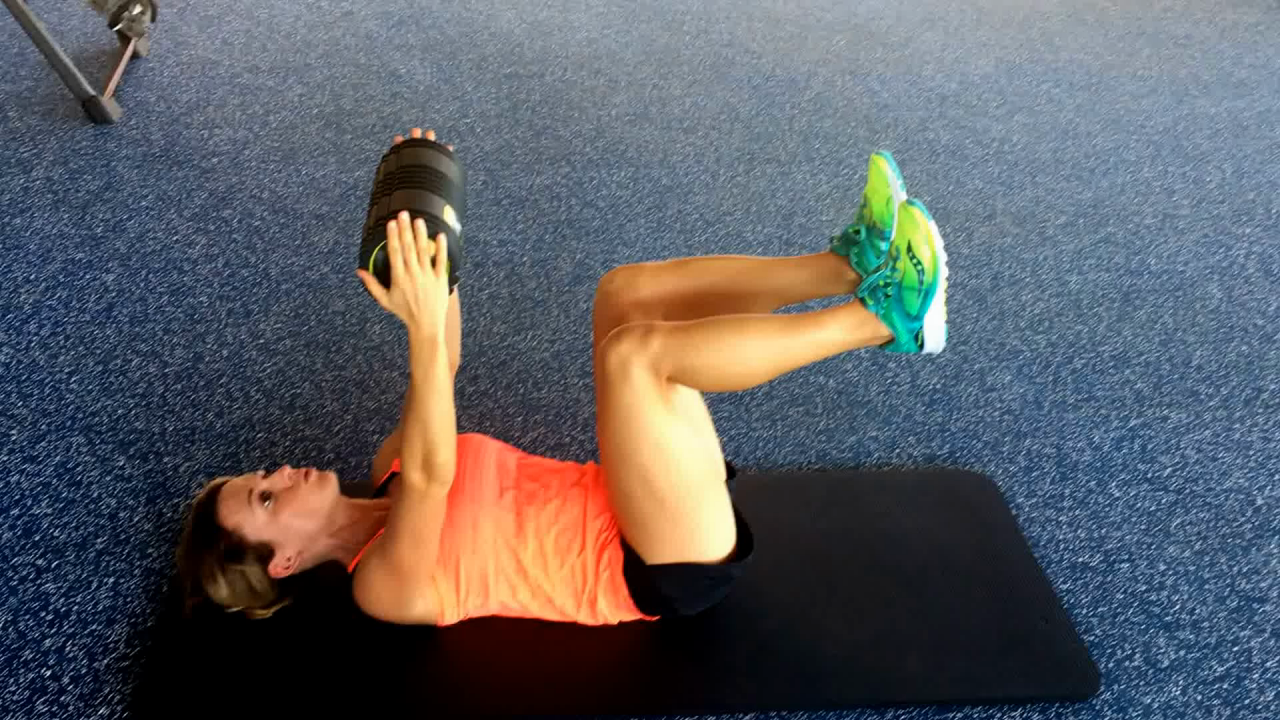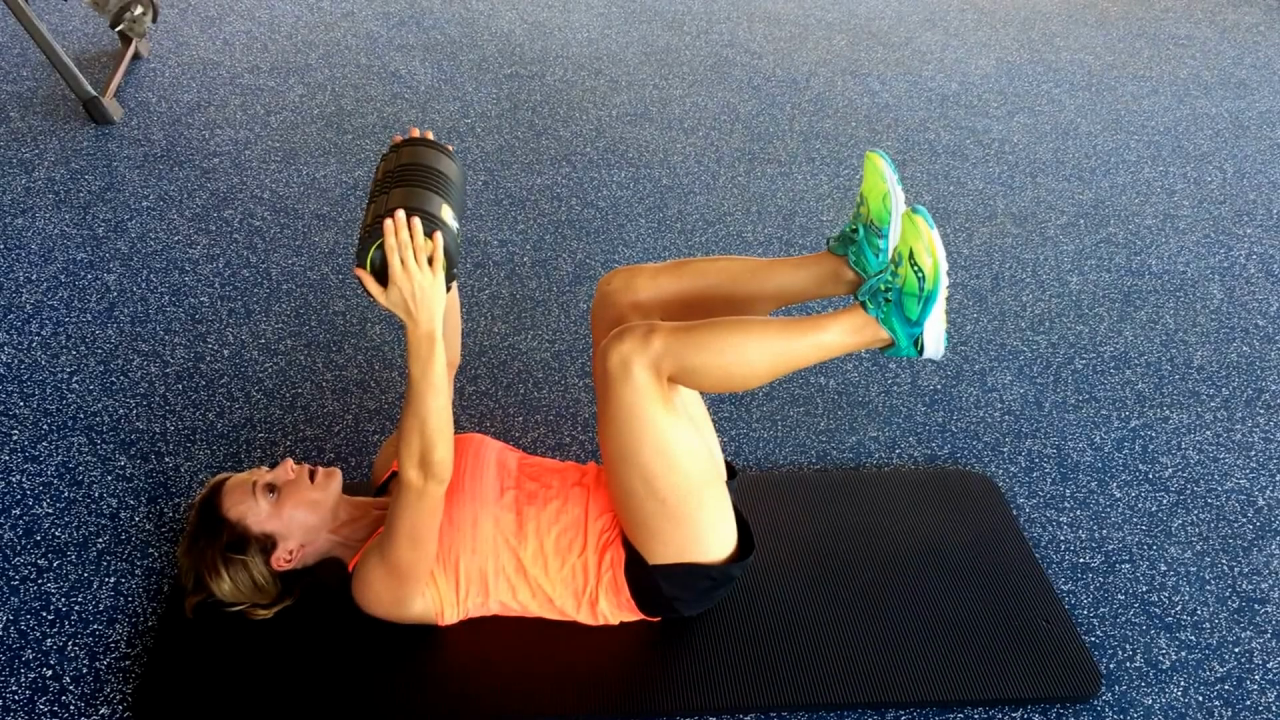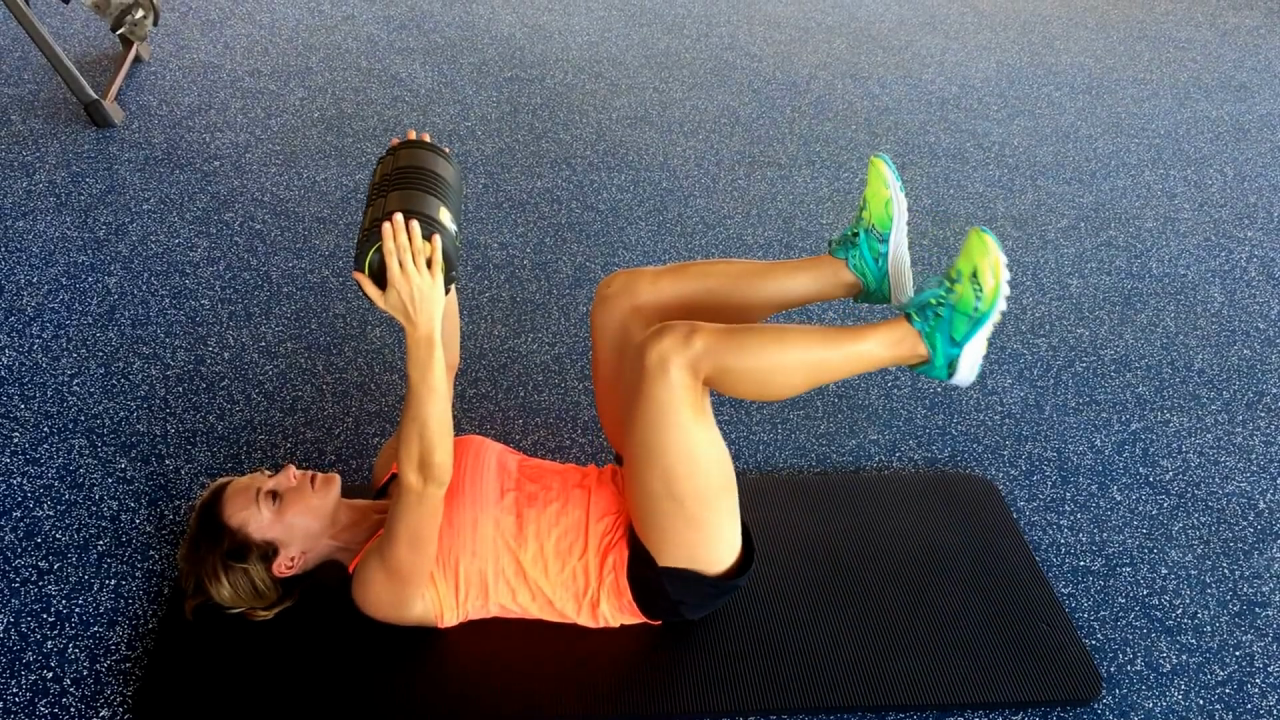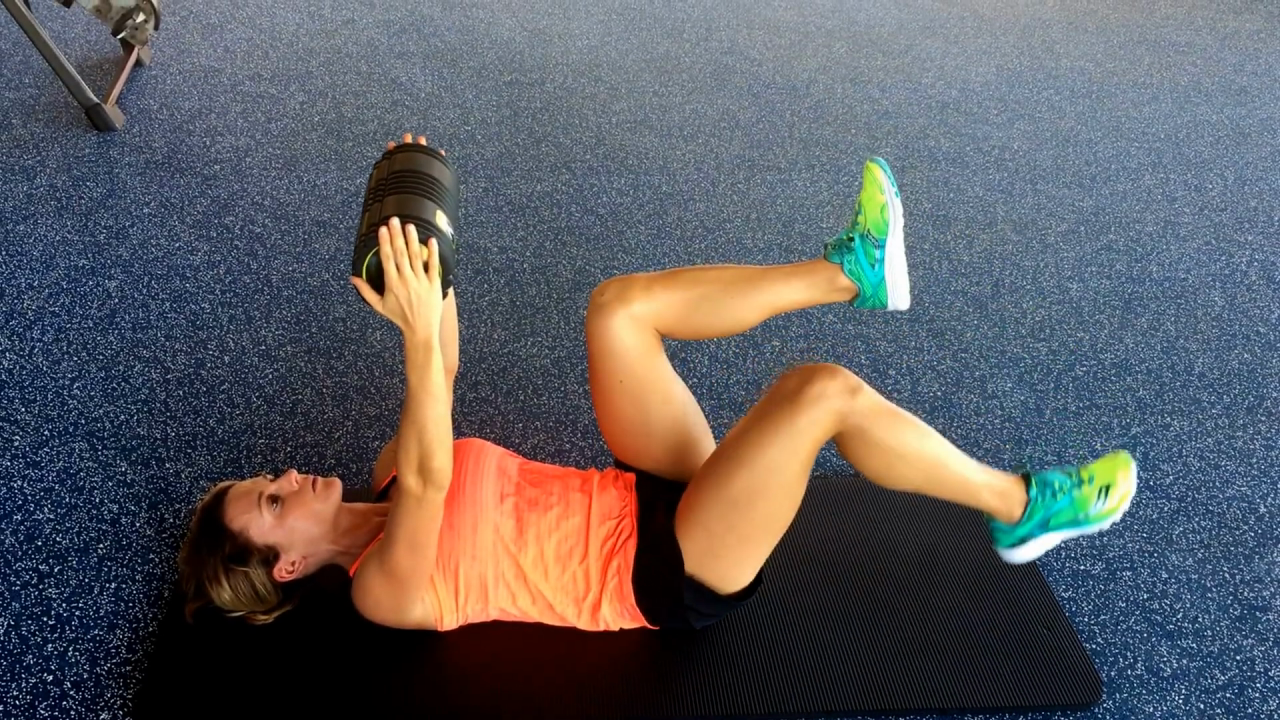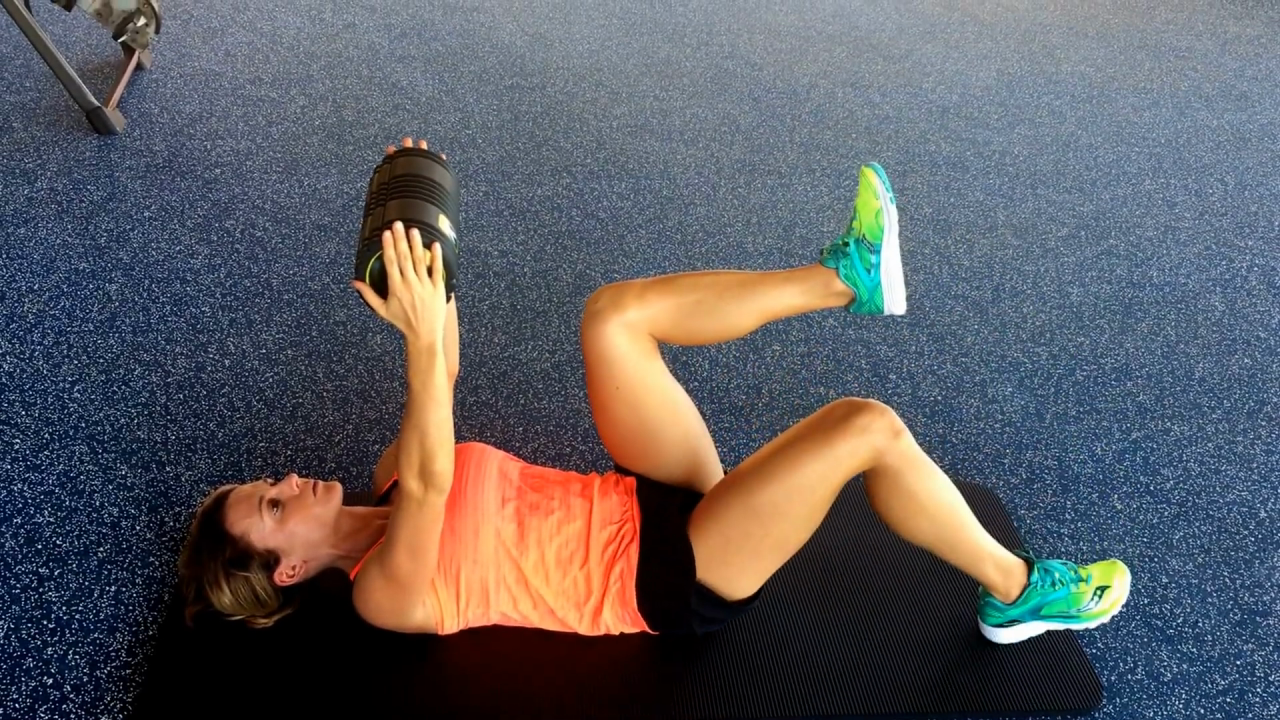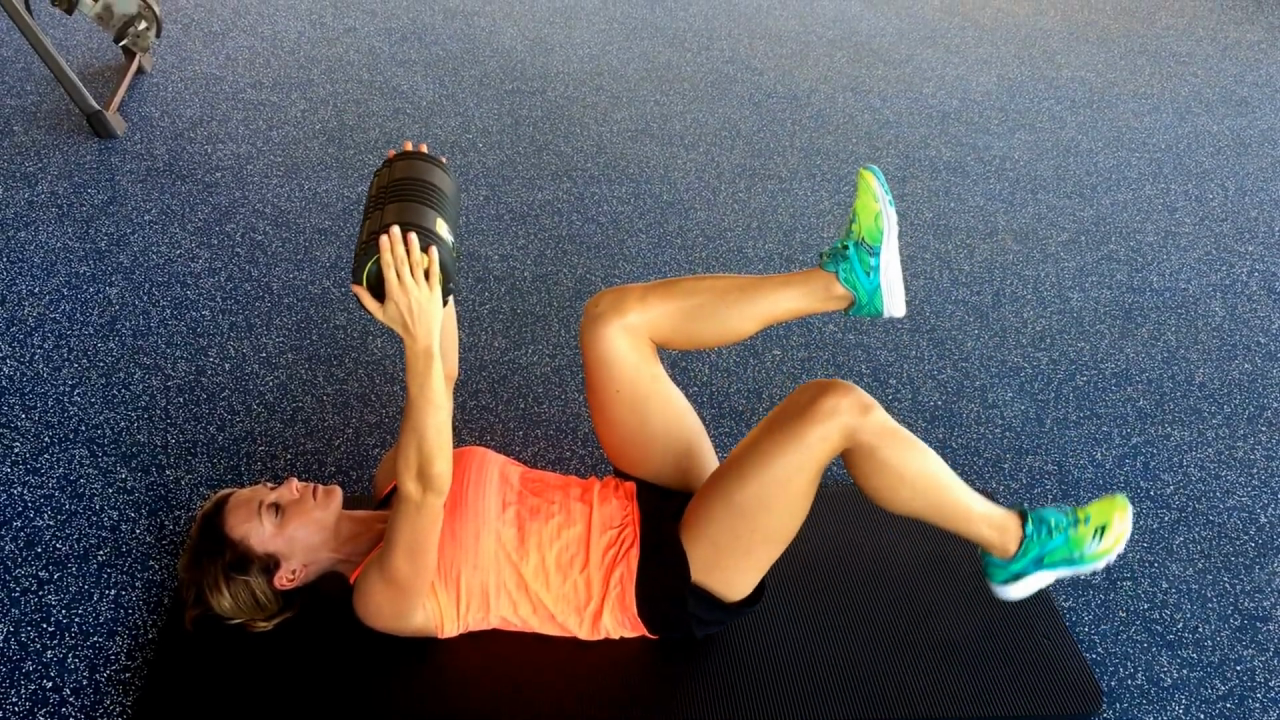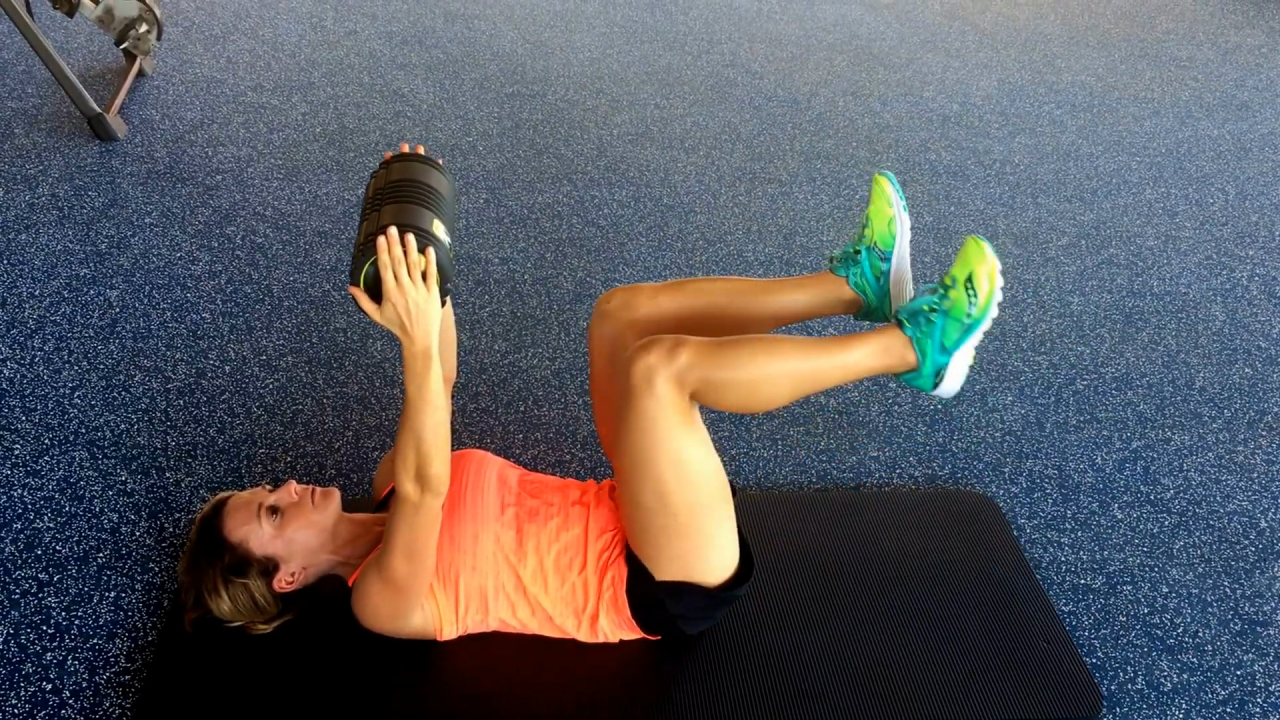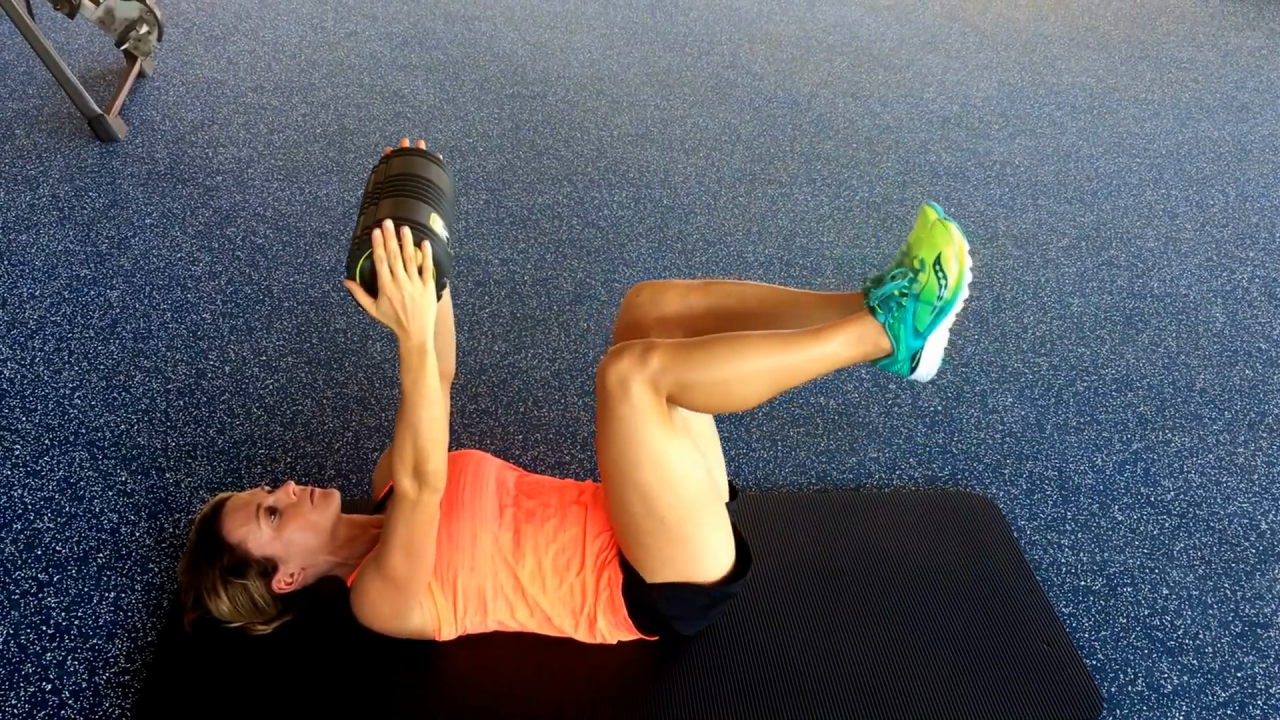
dt=0.7s
person 1, frame 1
left shoulder: (387, 478)
right shoulder: (386, 583)
left elbow: (441, 372)
right elbow: (437, 474)
left wrist: (434, 269)
right wrist: (423, 326)
left hip: (632, 508)
right hip: (669, 569)
left knee: (627, 291)
right knee: (635, 349)
left ankle: (849, 264)
right ankle: (883, 317)
person 1, frame 2
left shoulder: (388, 482)
right shoulder: (386, 581)
left elbow: (443, 368)
right elbow: (431, 471)
left wrist: (434, 255)
right wrist: (420, 322)
left hip: (632, 505)
right hip: (673, 566)
left knee: (626, 292)
right knee: (635, 351)
left ankle: (849, 263)
right ankle: (883, 322)
person 1, frame 3
left shoulder: (387, 480)
right shoulder: (387, 584)
left elbow: (441, 370)
right elbow: (432, 475)
left wrist: (428, 255)
right wrist: (420, 324)
left hip: (631, 505)
right hip: (669, 572)
left knee: (628, 294)
right knee: (674, 348)
left ankle: (855, 269)
right ankle: (926, 337)
person 1, frame 4
left shoulder: (386, 488)
right shoulder: (387, 586)
left elbow: (442, 376)
right elbow: (435, 478)
left wrist: (427, 253)
right wrist: (416, 329)
left hip: (646, 500)
right hip: (672, 576)
left knee: (620, 305)
right knee: (824, 390)
left ankle: (852, 274)
right ankle: (1021, 509)
person 1, frame 5
left shoulder: (386, 493)
right shoulder: (388, 592)
left elbow: (437, 398)
right elbow: (434, 482)
left wrist: (427, 254)
right wrist: (420, 331)
left hip: (652, 504)
right hip: (675, 575)
left knee: (616, 311)
right knee: (868, 427)
left ankle: (847, 280)
right ankle: (1016, 591)
person 1, frame 6
left shoulder: (389, 497)
right shoulder: (388, 594)
left elbow: (439, 386)
right elbow: (434, 483)
left wrist: (427, 268)
right wrist: (417, 338)
left hip: (649, 508)
right hip: (674, 580)
left knee: (614, 316)
right knee: (836, 406)
left ankle: (847, 283)
right ankle: (1017, 544)
person 1, frame 7
left shoulder: (386, 501)
right shoulder: (385, 596)
left elbow: (439, 381)
right elbow: (429, 486)
left wrist: (420, 253)
right wrist: (415, 338)
left hip: (635, 522)
right hip: (669, 587)
left knee: (624, 312)
right knee: (659, 362)
left ankle: (859, 284)
right ankle: (914, 346)
person 1, frame 8
left shoulder: (385, 495)
right shoulder: (385, 597)
left elbow: (437, 379)
right elbow: (426, 484)
left wrist: (423, 283)
right wrist: (411, 334)
left hip: (651, 519)
right hip: (668, 588)
left knee: (655, 304)
right knee: (634, 370)
left ankle: (872, 307)
right ankle: (886, 333)
